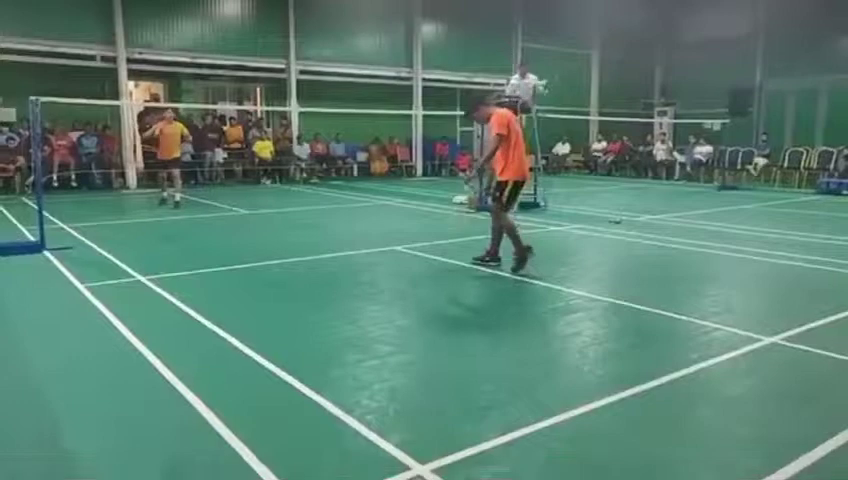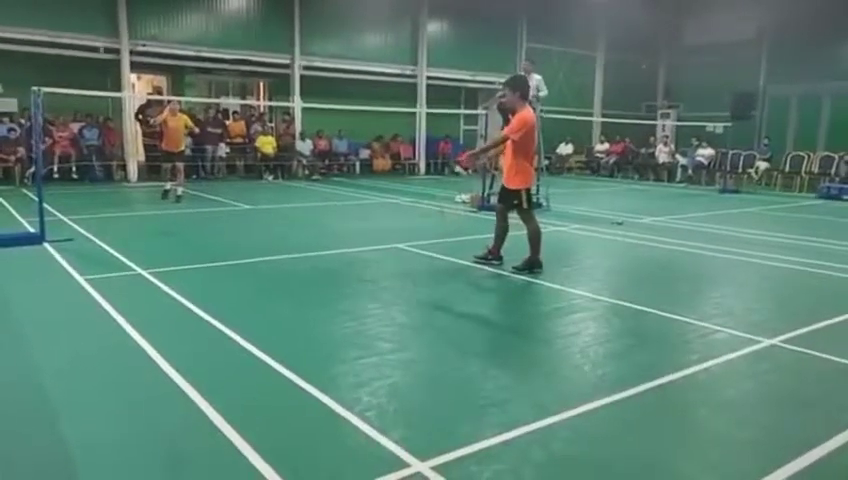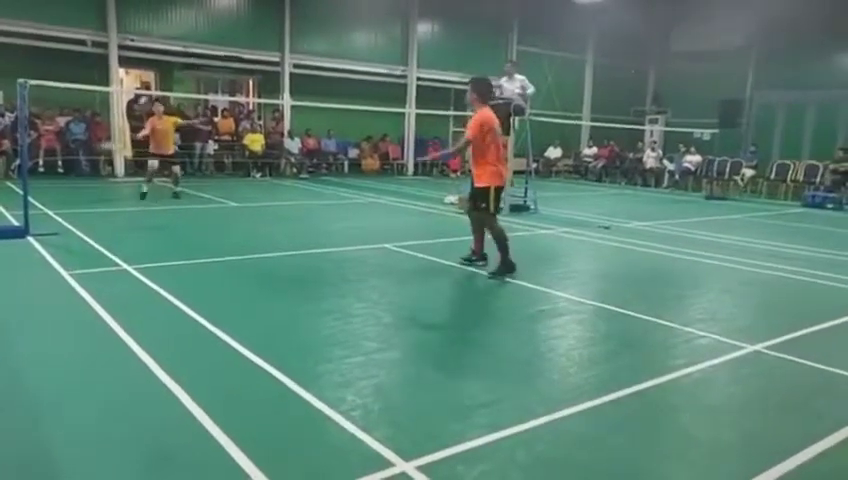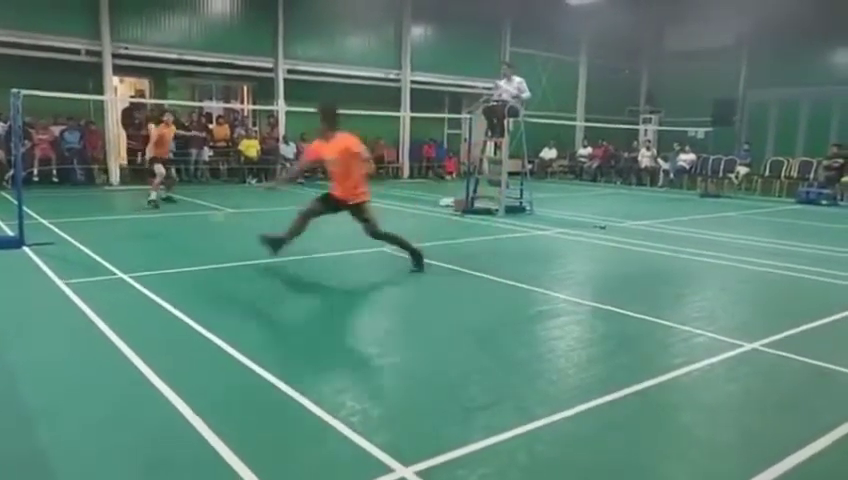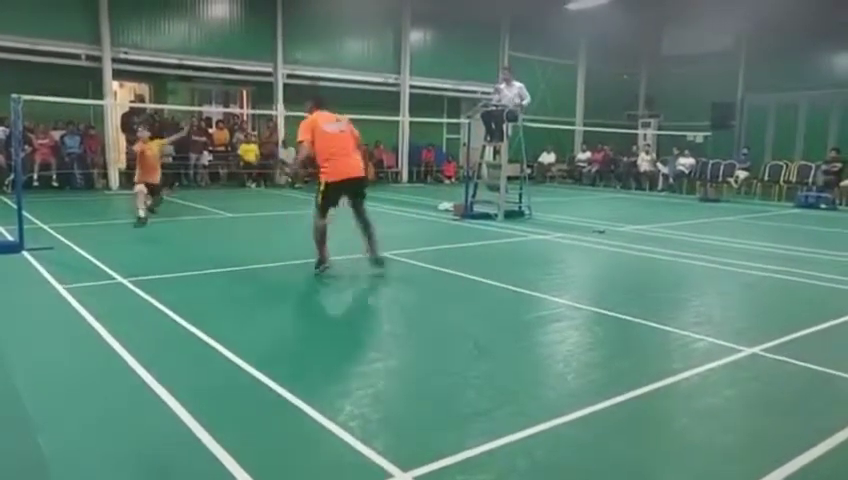
dt=1s
person 1, frame 1
left shoulder: (500, 115)
right shoulder: (501, 117)
left elbow: (494, 146)
left wrist: (477, 169)
right wrist: (488, 170)
left hip: (513, 173)
right hip: (507, 172)
left knee: (499, 211)
right knee: (496, 211)
left ankle: (521, 249)
right ankle: (493, 254)
person 1, frame 2
left shoulder: (524, 117)
right shoulder: (520, 115)
left elbow: (497, 142)
right elbow: (506, 143)
left wrist: (473, 154)
left hip: (520, 178)
right hip: (510, 177)
left knee: (527, 217)
right knee: (501, 212)
left ankle: (535, 260)
right ankle: (495, 253)
person 1, frame 3
left shoulder: (481, 117)
right shoulder: (485, 115)
left elbow: (461, 147)
left wrist: (436, 156)
left hip: (490, 177)
right hip: (481, 175)
left knee: (488, 220)
right knee: (473, 212)
left ankle: (507, 263)
right ankle: (479, 253)
person 1, frame 4
left shoulder: (347, 140)
right shoulder: (318, 145)
left elbow: (365, 155)
right elbow: (301, 167)
left wrist: (367, 167)
right wrist: (283, 180)
left hip: (356, 195)
right hip: (336, 194)
left knee: (374, 232)
right knee: (306, 212)
left ankle: (414, 253)
right ankle: (281, 241)
person 1, frame 5
left shoulder: (308, 123)
right shoulder: (343, 120)
left elbow: (306, 153)
right elbow: (358, 146)
right wrist: (362, 170)
left hip: (331, 176)
right hip: (356, 174)
left knee: (320, 216)
right knee: (360, 213)
left ankle: (322, 259)
right ankle: (374, 254)
